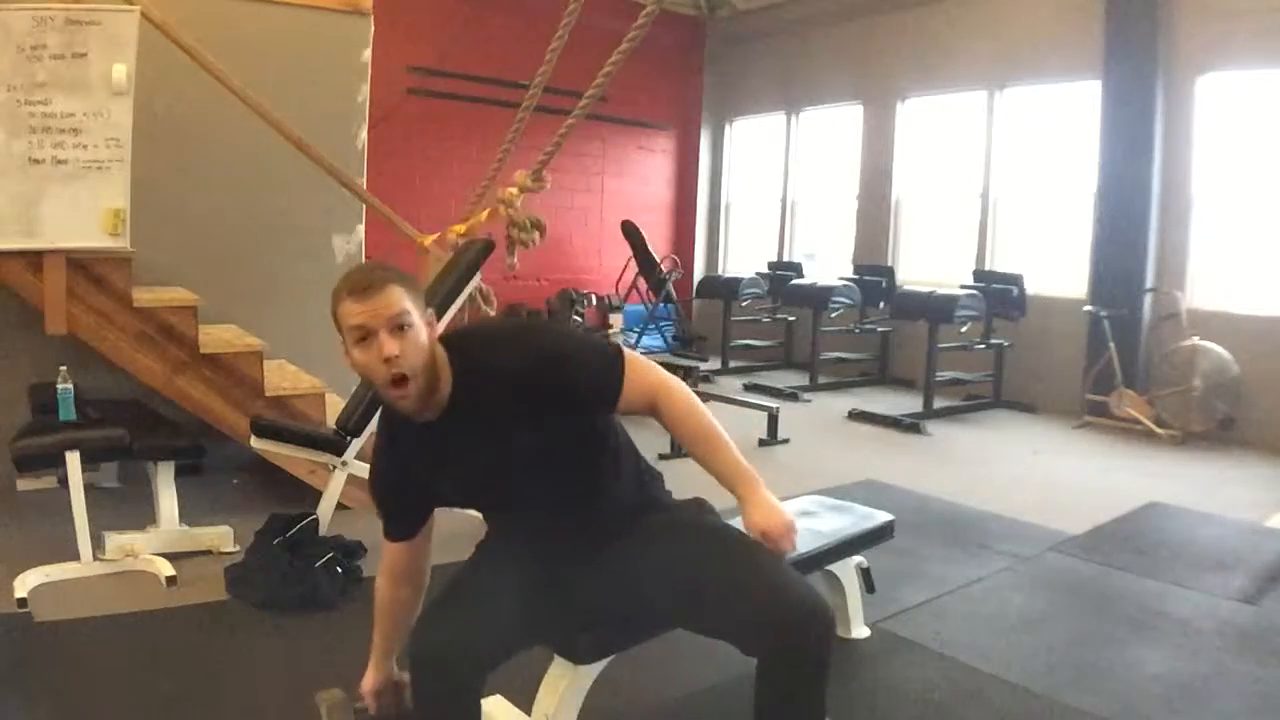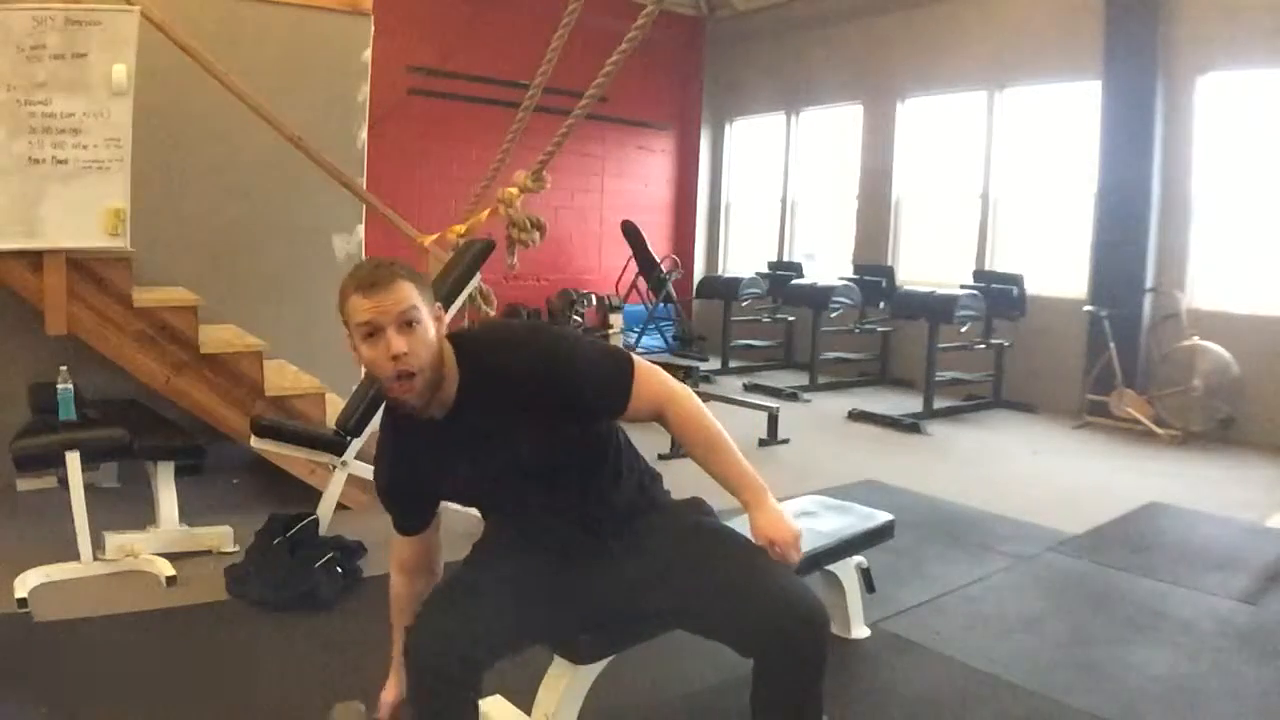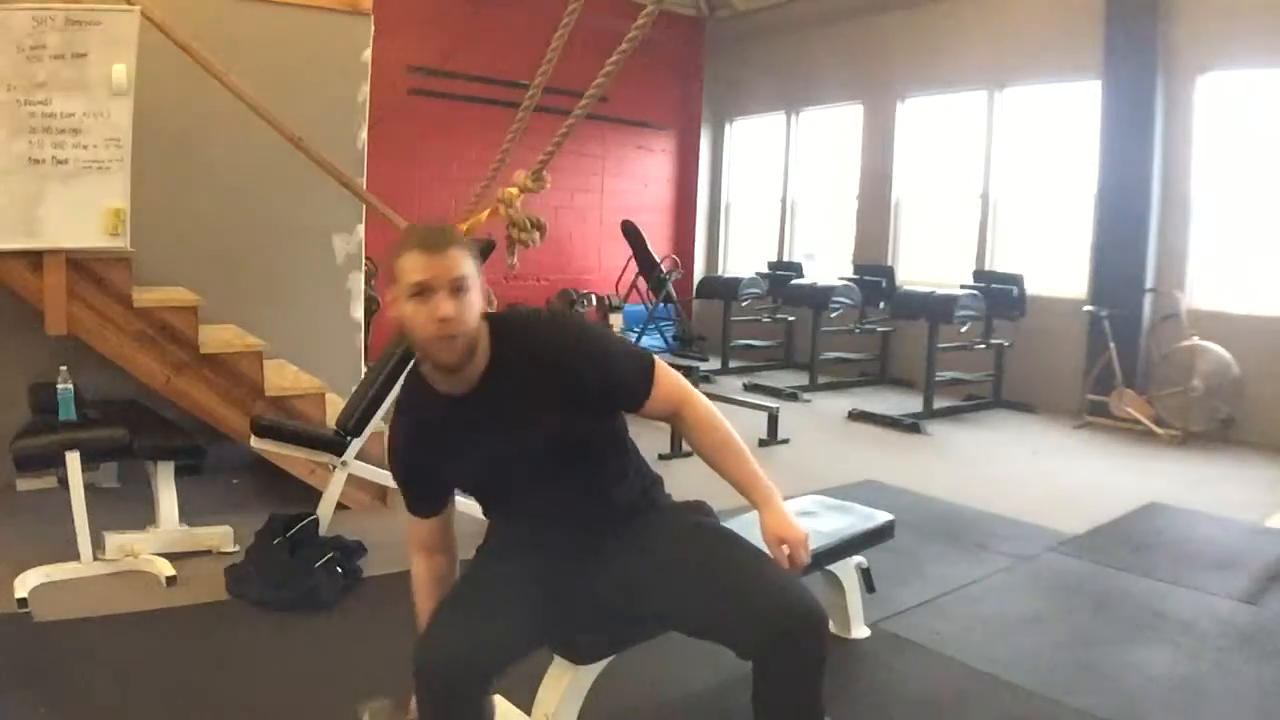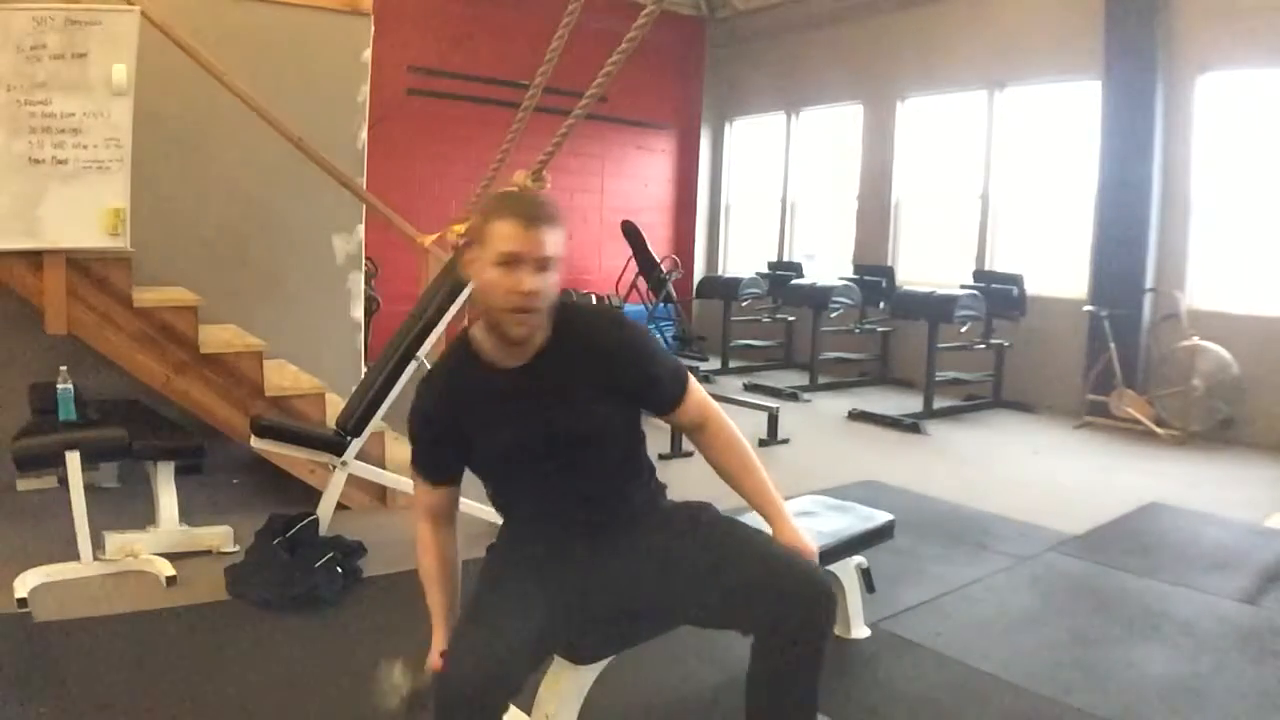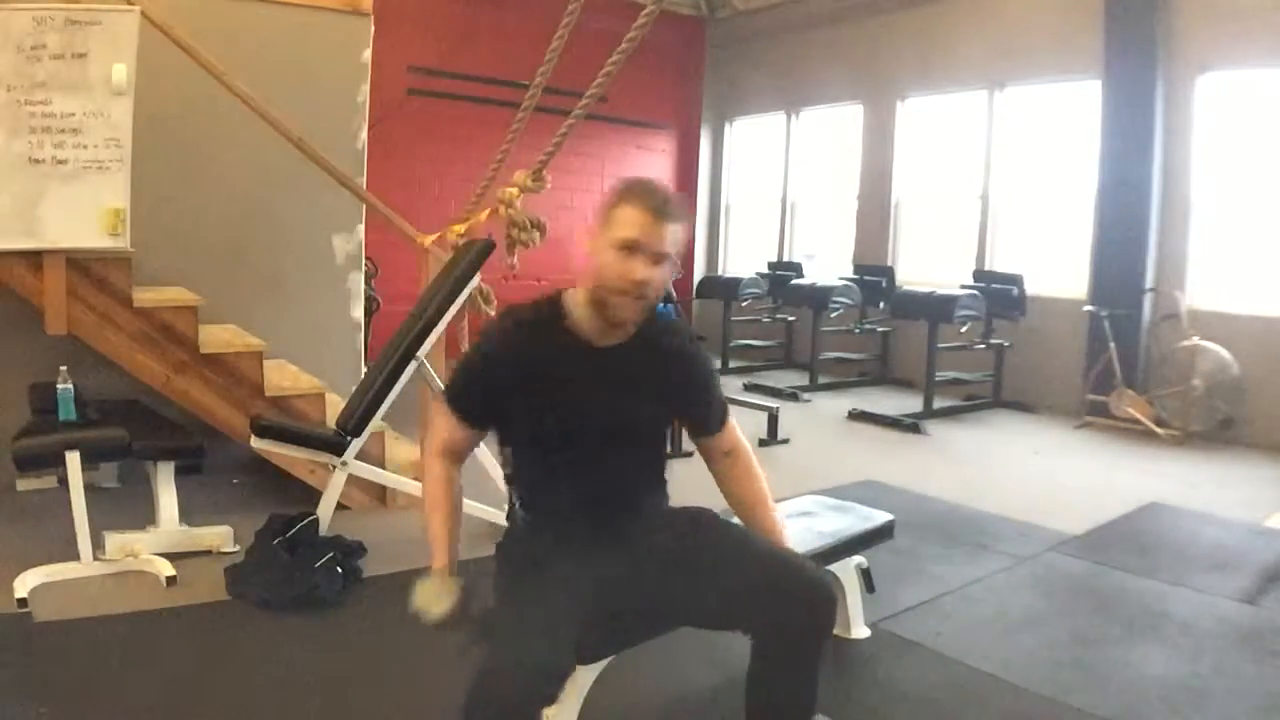
dt=0.2s
person 1, frame 1
left shoulder: (519, 354)
right shoulder: (396, 454)
left elbow: (659, 391)
right elbow: (403, 572)
left wrist: (752, 492)
right wrist: (381, 663)
left hip: (639, 526)
right hip: (531, 555)
left knee: (801, 620)
right knee: (437, 655)
person 1, frame 2
left shoulder: (528, 357)
right shoulder: (399, 448)
left elbow: (668, 400)
right elbow: (414, 567)
left wrist: (759, 502)
right wrist: (401, 673)
left hip: (638, 526)
right hip: (532, 553)
left knee: (798, 621)
right knee: (433, 652)
person 1, frame 3
left shoulder: (559, 347)
right shoulder: (415, 426)
left elbow: (683, 404)
right elbow: (431, 549)
left wrist: (768, 504)
right wrist: (433, 648)
left hip: (638, 528)
right hip: (531, 552)
left knee: (794, 619)
right knee: (446, 664)
person 1, frame 4
left shoulder: (613, 343)
right shoulder: (447, 392)
left elbow: (705, 422)
right elbow: (433, 515)
left wrist: (782, 524)
right wrist: (442, 630)
left hip: (643, 529)
right hip: (539, 555)
left knee: (804, 594)
person 1, frame 5
left shoulder: (675, 354)
right shoulder: (512, 346)
left elbow: (727, 452)
right elbow: (444, 452)
left wrist: (782, 561)
right wrist: (442, 568)
left hip: (653, 534)
right hip: (552, 548)
left knee: (806, 597)
